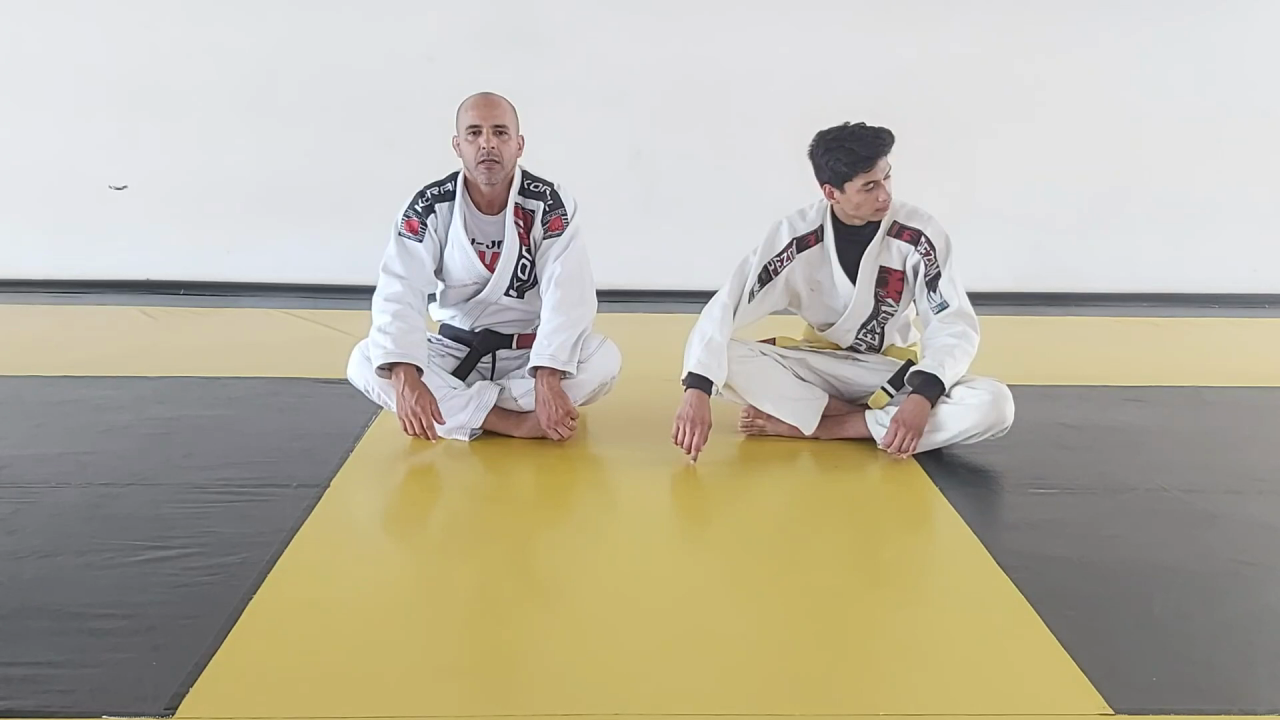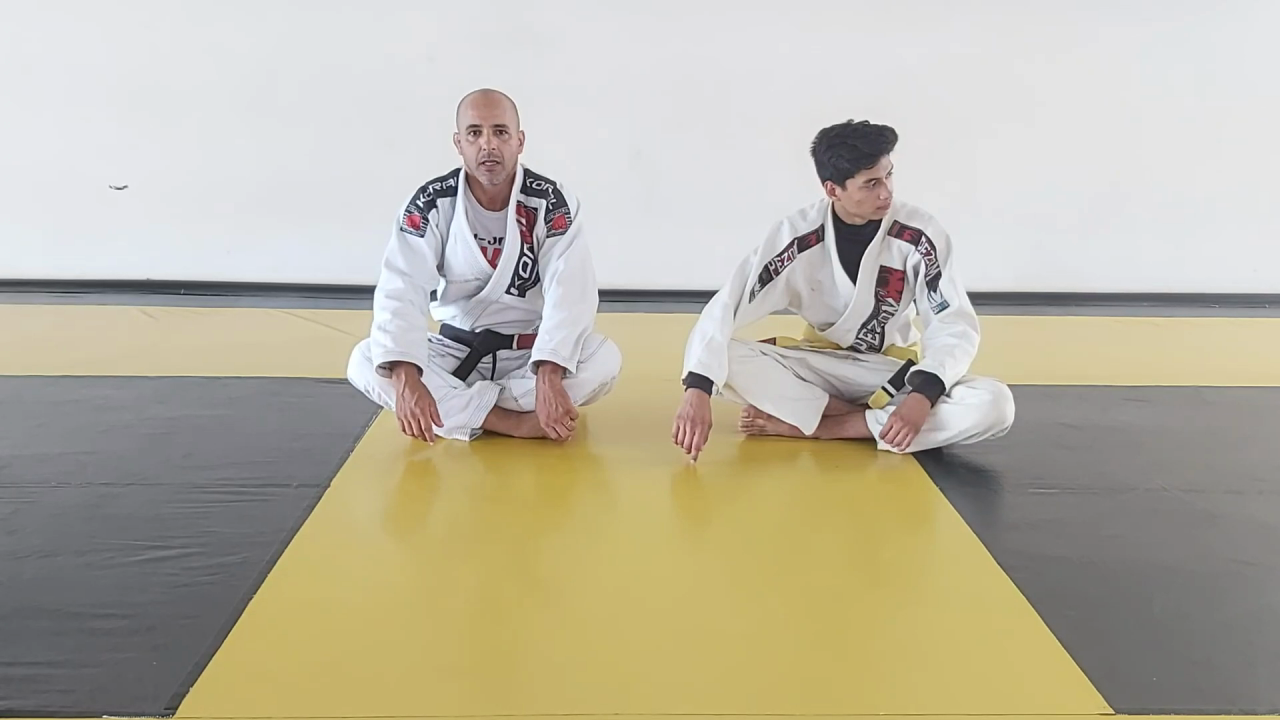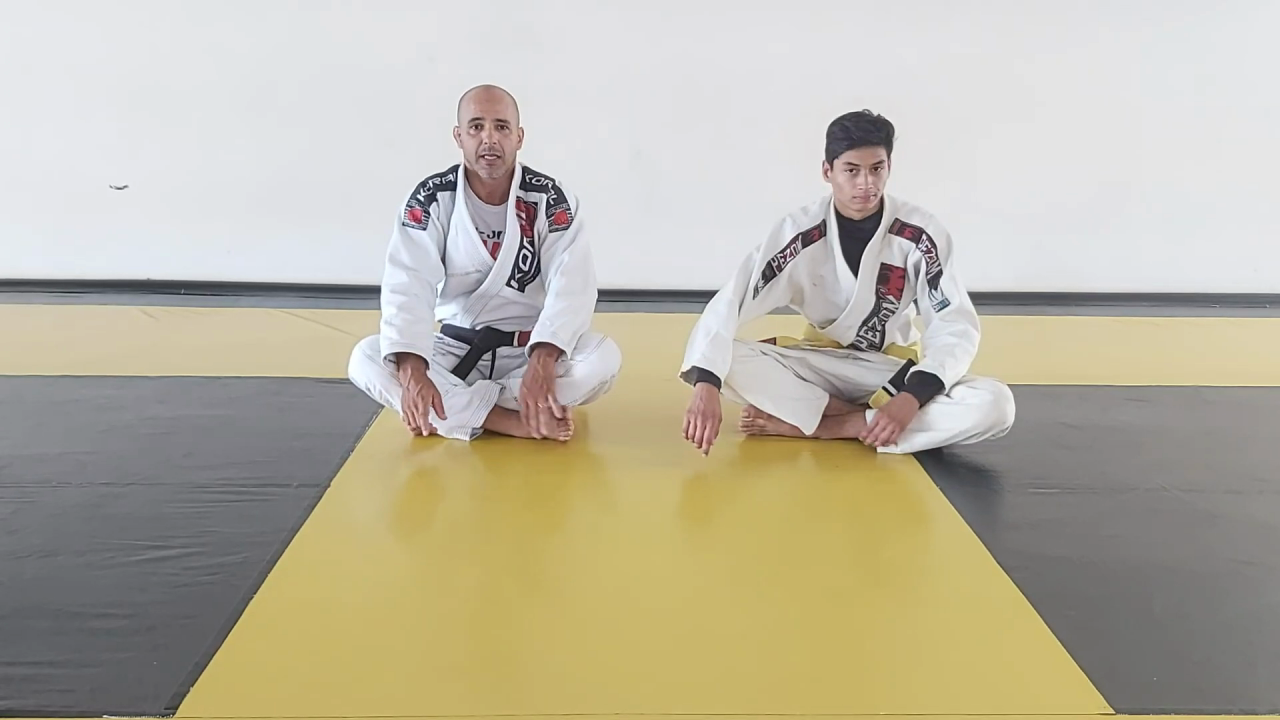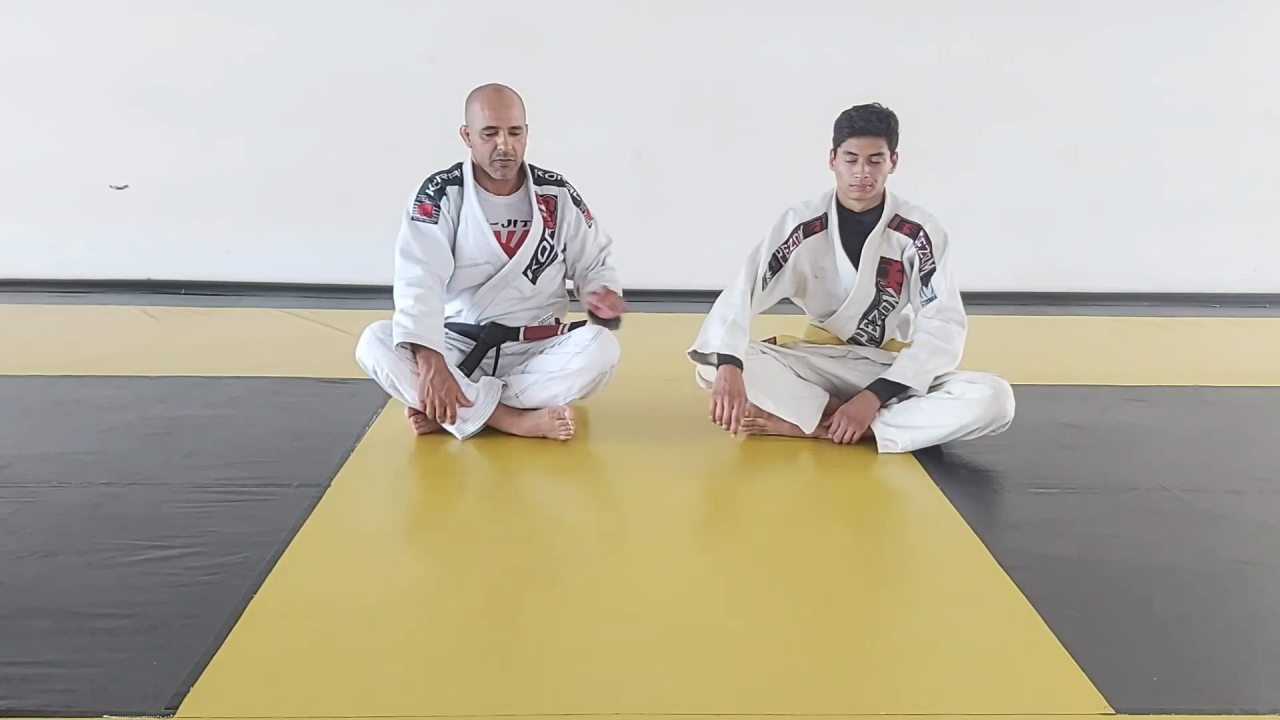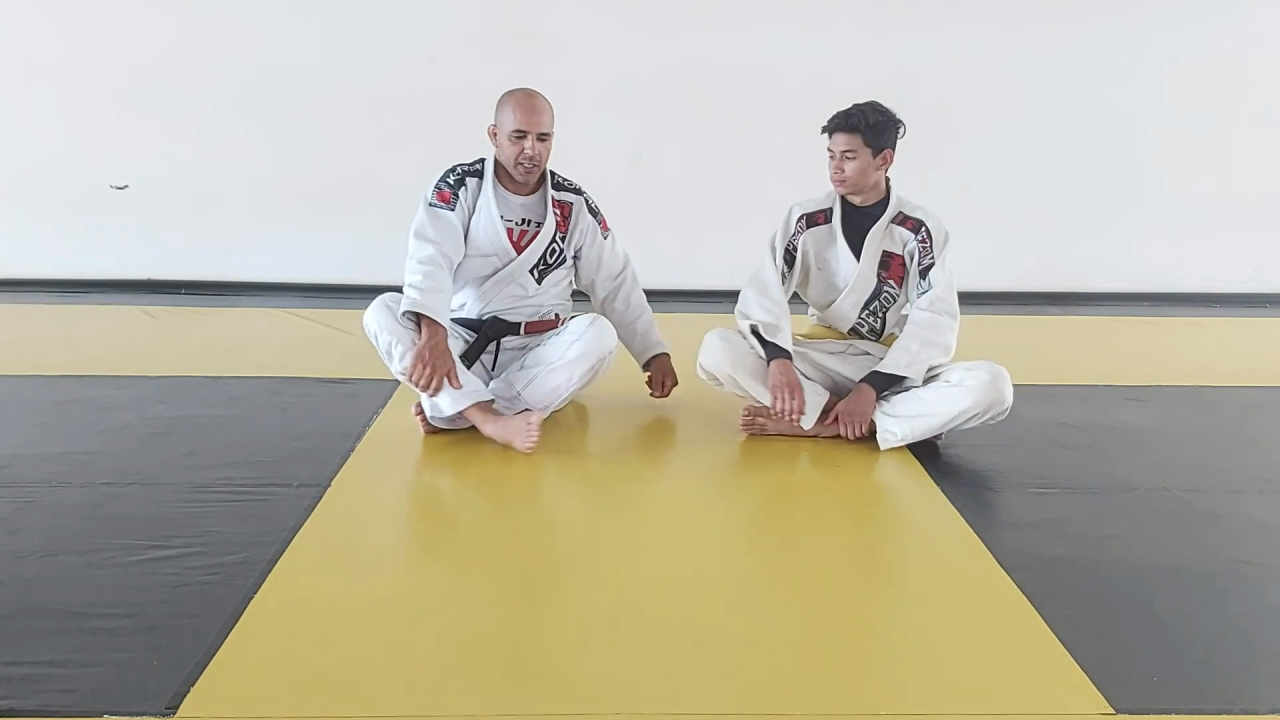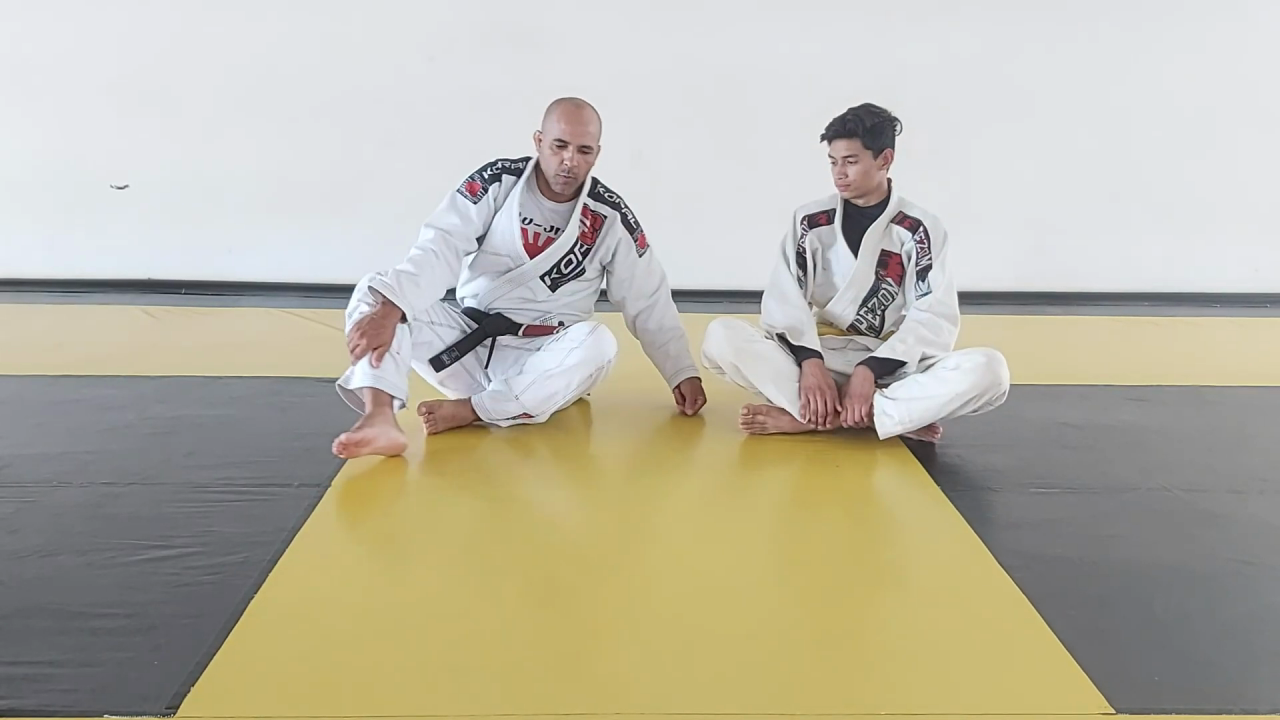
dt=0.4s
person 1, frame 1
left shoulder: (550, 204)
right shoulder: (429, 208)
left elbow: (567, 297)
right elbow: (399, 294)
left wrist: (548, 380)
right wrist: (406, 378)
left hip: (530, 352)
right hip: (456, 350)
left knee: (603, 359)
right knee: (365, 362)
left ankle: (458, 411)
right ankle: (516, 422)
person 1, frame 2
left shoulder: (553, 203)
right shoulder: (430, 204)
left elbow: (570, 295)
right elbow: (401, 291)
left wrist: (549, 378)
right wrist: (407, 379)
left hip: (531, 352)
right hip: (457, 350)
left knee: (603, 359)
right knee: (366, 362)
left ankle: (455, 411)
right ankle: (514, 422)
person 1, frame 3
left shoulder: (551, 199)
right shoulder: (430, 200)
left elbow: (572, 287)
right elbow: (407, 287)
left wrist: (543, 363)
right wrist: (413, 372)
left hip: (532, 350)
right hip: (457, 349)
left knee: (603, 359)
right knee: (367, 361)
left ankle: (456, 413)
right ankle: (512, 422)
person 1, frame 4
left shoulder: (557, 195)
right shoulder: (438, 195)
left elbow: (597, 263)
right elbow: (418, 282)
left wrist: (603, 295)
right wrist: (430, 363)
left hip: (538, 351)
right hip: (461, 347)
left knee: (601, 349)
right knee: (375, 343)
left ankle: (450, 413)
right ankle: (513, 419)
person 1, frame 5
left shoulder: (573, 204)
right shoulder: (458, 187)
left elbow: (615, 283)
right elbow: (429, 264)
left wrist: (654, 352)
right wrist: (433, 333)
left hip: (540, 351)
right hip: (464, 345)
left knee: (599, 335)
right knee: (384, 311)
left ankle: (455, 412)
right ankle: (488, 418)
person 1, frame 6
left shoulder: (610, 216)
right shoulder: (496, 182)
left elbow: (649, 301)
right elbow: (437, 250)
left wrist: (683, 373)
right wrist: (390, 309)
left hip: (541, 359)
right hip: (467, 341)
left knee: (597, 345)
right knee: (373, 293)
left ankle: (471, 411)
right ankle: (381, 422)
person 2, frame 1
left shoulder: (918, 234)
right shoulder: (796, 236)
left elbow: (953, 325)
right elbow: (725, 309)
left wrist: (922, 398)
right wrist: (697, 392)
left hip: (892, 373)
right hip: (818, 368)
left knee: (993, 405)
right knee: (725, 359)
left ankle: (815, 427)
person 2, frame 2
left shoulder: (919, 234)
right shoulder: (796, 235)
left elbow: (954, 326)
right elbow: (725, 308)
left wrist: (922, 396)
right wrist: (698, 392)
left hip: (892, 373)
right hip: (819, 367)
left knee: (993, 404)
right knee: (726, 360)
left ankle: (806, 424)
person 2, frame 3
left shoulder: (921, 232)
right shoulder: (799, 231)
left elbow: (954, 324)
right elbow: (730, 304)
left wrist: (914, 396)
right wrist: (706, 384)
left hip: (892, 371)
right hip: (819, 367)
left knee: (994, 405)
right knee: (728, 361)
left ankle: (813, 424)
person 2, frame 4
left shoulder: (920, 230)
right shoulder: (801, 224)
left elbow: (942, 326)
right elbow: (741, 295)
left wrist: (875, 395)
right wrist: (727, 369)
left hip: (892, 372)
right hip: (821, 362)
left knee: (994, 400)
right knee: (713, 367)
left ankle: (810, 423)
person 2, frame 5
left shoulder: (921, 228)
right shoulder: (806, 219)
left elbow: (934, 320)
right elbow: (764, 290)
left wrist: (871, 387)
right wrist: (778, 360)
left hip: (891, 367)
right hip: (821, 360)
left knee: (991, 386)
right knee: (718, 350)
left ankle: (818, 423)
person 2, frame 6
left shoulder: (921, 229)
right shoulder: (810, 220)
left elbow: (933, 320)
right elbow: (784, 300)
left wrist: (870, 370)
right wrist: (809, 362)
left hip: (892, 364)
right hip: (819, 354)
left knee: (988, 371)
right knee: (721, 337)
left ankle: (817, 416)
